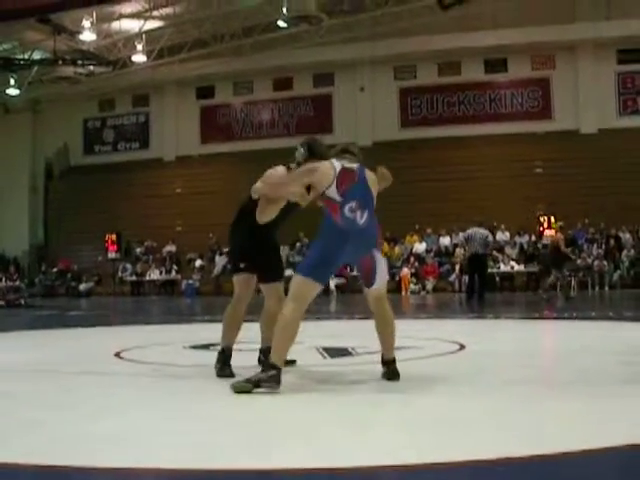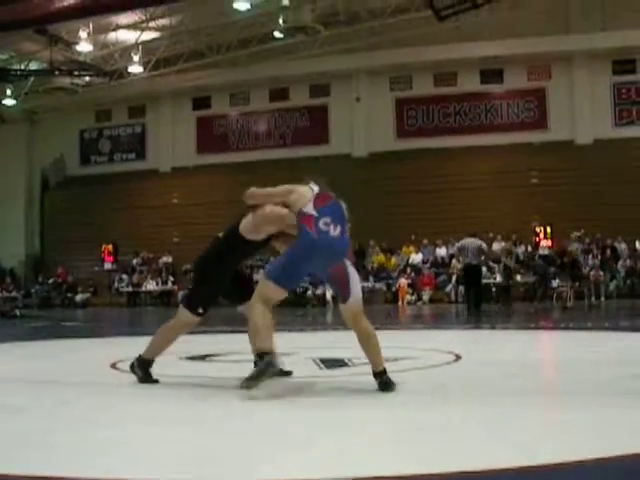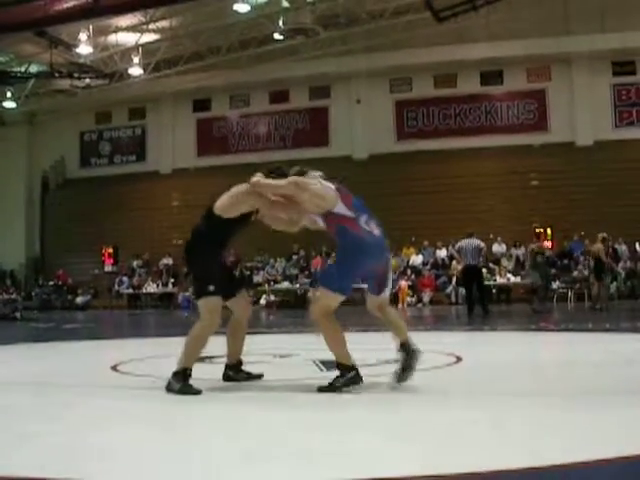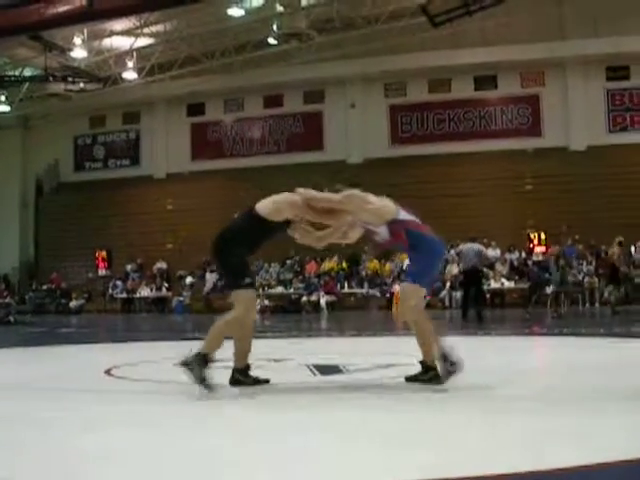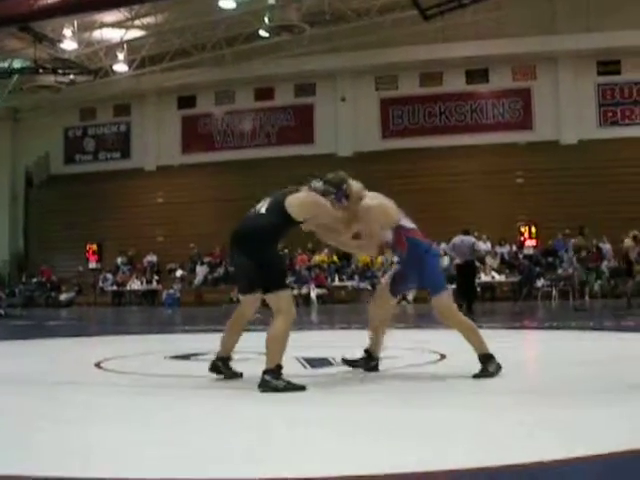
dt=0.5s
person 1, frame 1
left shoulder: (321, 168)
right shoulder: (370, 176)
left elbow: (267, 189)
left hip: (337, 234)
right hip: (367, 237)
left knee: (295, 301)
right knee: (378, 299)
left ankle: (272, 370)
right ankle: (389, 365)
person 1, frame 2
left shoulder: (298, 191)
right shoulder: (340, 205)
left elbow: (251, 196)
left wrist: (268, 202)
left hip: (309, 246)
right hip: (339, 253)
left knee: (261, 299)
right knee: (356, 317)
left ankle: (267, 358)
right ankle: (382, 376)
person 1, frame 3
left shoulder: (303, 185)
right shoulder: (331, 191)
left elbow: (257, 184)
left wrist: (258, 178)
right wrist: (302, 219)
left hip: (355, 249)
right hip: (379, 248)
left knee: (319, 310)
right knee: (379, 306)
left ankle: (348, 371)
right ankle: (407, 348)
person 1, frame 4
left shoulder: (358, 200)
right shoulder: (362, 214)
left elbow: (313, 198)
right elbow: (346, 236)
left wrist: (301, 191)
right wrist: (312, 232)
left hip: (428, 249)
right hip: (426, 250)
left knee: (404, 307)
right knee: (413, 311)
left ankle: (444, 358)
right ankle: (430, 369)
person 1, frame 5
left shoulder: (369, 206)
right shoulder: (363, 204)
left elbow: (370, 247)
left hip: (422, 256)
right hip: (407, 259)
left knee: (446, 313)
right knee: (378, 304)
left ankle: (489, 360)
right ankle: (372, 357)
person 2, frame 1
right shoulder: (278, 176)
right elbow: (261, 217)
right wrist: (287, 194)
left hip: (266, 237)
right hip: (244, 234)
left knee: (275, 298)
right knee: (244, 295)
left ankle: (267, 352)
right ankle: (224, 356)
person 2, frame 2
left shoulder: (275, 220)
right shoulder: (274, 216)
left elbow: (286, 247)
left hip: (227, 267)
right hip: (212, 267)
right knee: (185, 321)
right ankle: (142, 362)
person 2, frame 3
left shoulder: (257, 203)
right shoulder: (248, 192)
left elbow: (281, 221)
right elbow: (284, 210)
left hip: (215, 255)
right hip: (201, 253)
left knee: (243, 309)
right knee: (212, 318)
left ankle: (233, 368)
right ankle: (179, 376)
person 2, frame 4
left shoulder: (289, 216)
right shoulder: (292, 201)
left elbow: (315, 241)
right elbow: (328, 217)
left hip: (236, 251)
right hip: (231, 248)
left knee: (248, 312)
right knee: (244, 309)
left ankle: (240, 371)
right ankle: (200, 359)
person 2, frame 5
left shoulder: (287, 195)
right shoulder: (312, 200)
left elbow: (308, 223)
right elbow: (343, 224)
right wrist: (351, 202)
left hip: (240, 243)
right hip: (259, 246)
left knee: (247, 307)
right knee: (285, 311)
left ankle: (221, 360)
right ankle: (271, 375)
